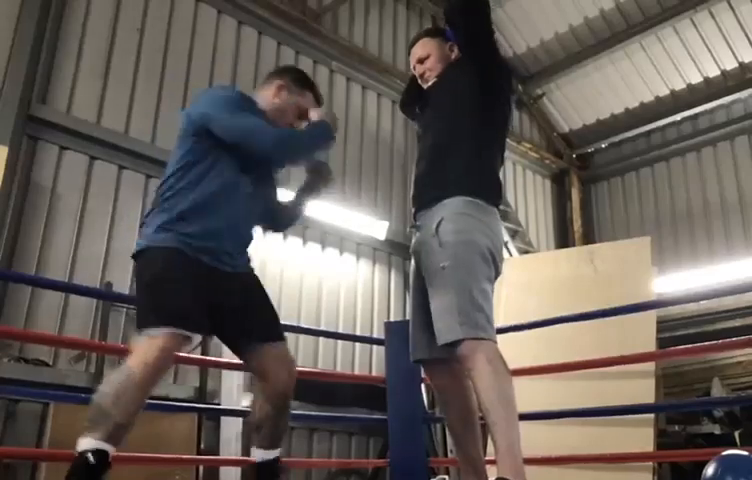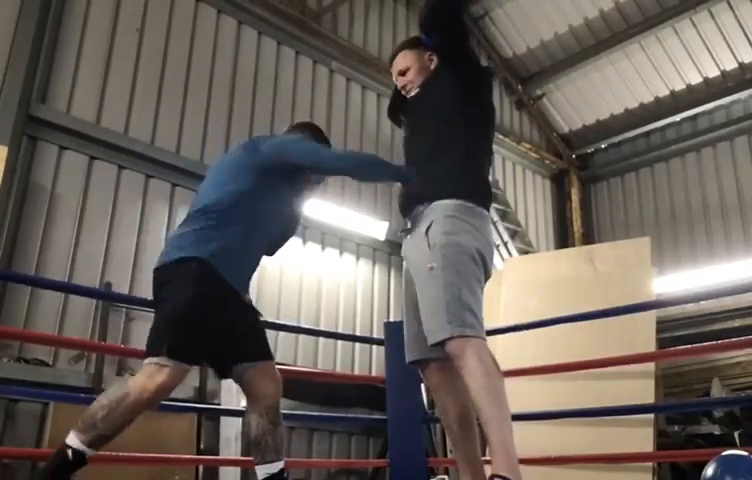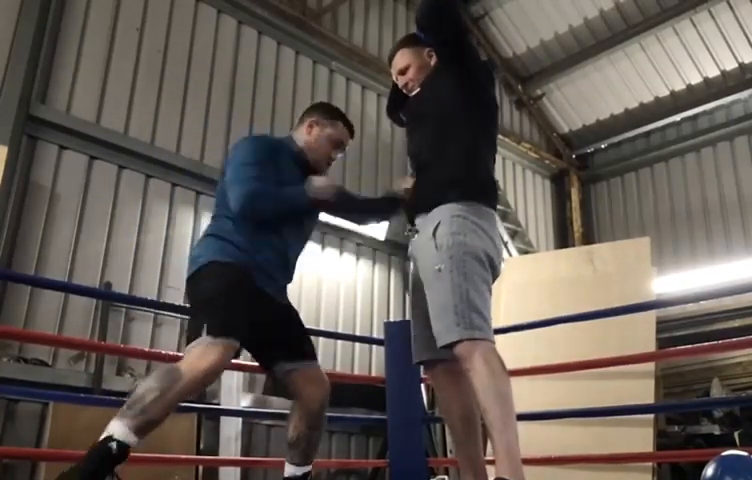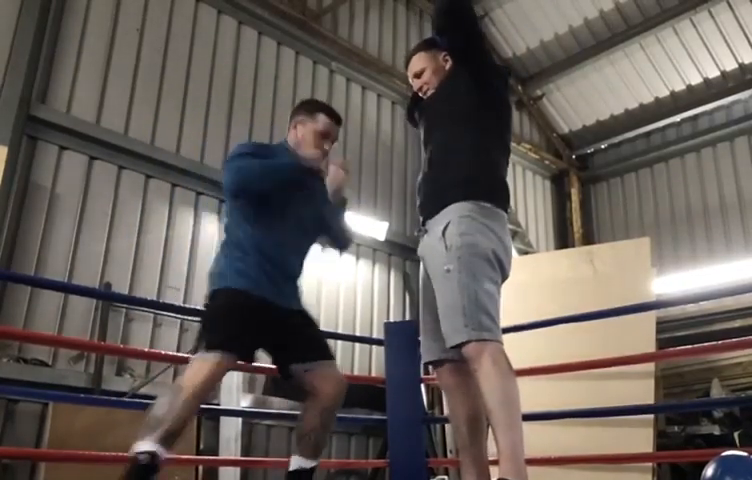
dt=1s
person 1, frame 1
left shoulder: (481, 72)
right shoulder: (438, 101)
right elbow: (407, 102)
left wrist: (440, 44)
right wrist: (422, 76)
left hip: (460, 215)
right hip: (432, 226)
left knee: (471, 341)
right knee: (440, 361)
person 1, frame 2
left shoulder: (462, 78)
right shoulder: (422, 109)
right elbow: (393, 111)
left wrist: (418, 50)
right wrist: (407, 88)
left hip: (450, 220)
right hip: (422, 232)
left knee: (461, 341)
right knee: (435, 362)
person 1, frame 3
left shoulder: (464, 76)
right shoulder: (425, 107)
right elbow: (393, 109)
right wrist: (406, 88)
left hip: (457, 219)
right hip: (430, 231)
left knee: (469, 342)
right knee: (440, 361)
person 1, frame 4
left shoulder: (479, 80)
right shoulder: (438, 108)
right elbow: (413, 113)
right wrist: (422, 92)
left hip: (465, 220)
right hip: (437, 232)
left knee: (476, 344)
right knee: (447, 362)
person 2, frame 1
left shoulder: (279, 147)
right shoulder: (224, 102)
left elbow: (276, 221)
right elbow: (274, 145)
left wrist: (309, 191)
right wrist: (322, 130)
left hip: (229, 268)
right hip: (177, 250)
left knee: (279, 371)
right knee: (158, 350)
person 2, frame 2
left shoulder: (266, 172)
right shoulder: (276, 148)
left elbow: (266, 241)
right elbow: (343, 161)
left wrist: (292, 212)
right wrist: (404, 173)
left hip: (224, 281)
right hip: (195, 267)
left knee: (266, 387)
right knee: (159, 377)
person 2, frame 3
left shoulder: (309, 177)
right shoulder: (255, 149)
left elbow: (358, 213)
right elbow: (249, 205)
left wrist: (398, 199)
right wrist: (310, 192)
left hip: (267, 287)
right hip: (227, 269)
left knee: (315, 389)
right knee: (208, 359)
person 2, frame 4
left shoulder: (316, 185)
right shoulder: (256, 158)
left elbow: (340, 240)
right elbow: (236, 181)
left wrist: (335, 196)
right wrist: (302, 165)
left hip: (285, 301)
right hip: (237, 290)
left knee: (331, 386)
right knee: (206, 372)
